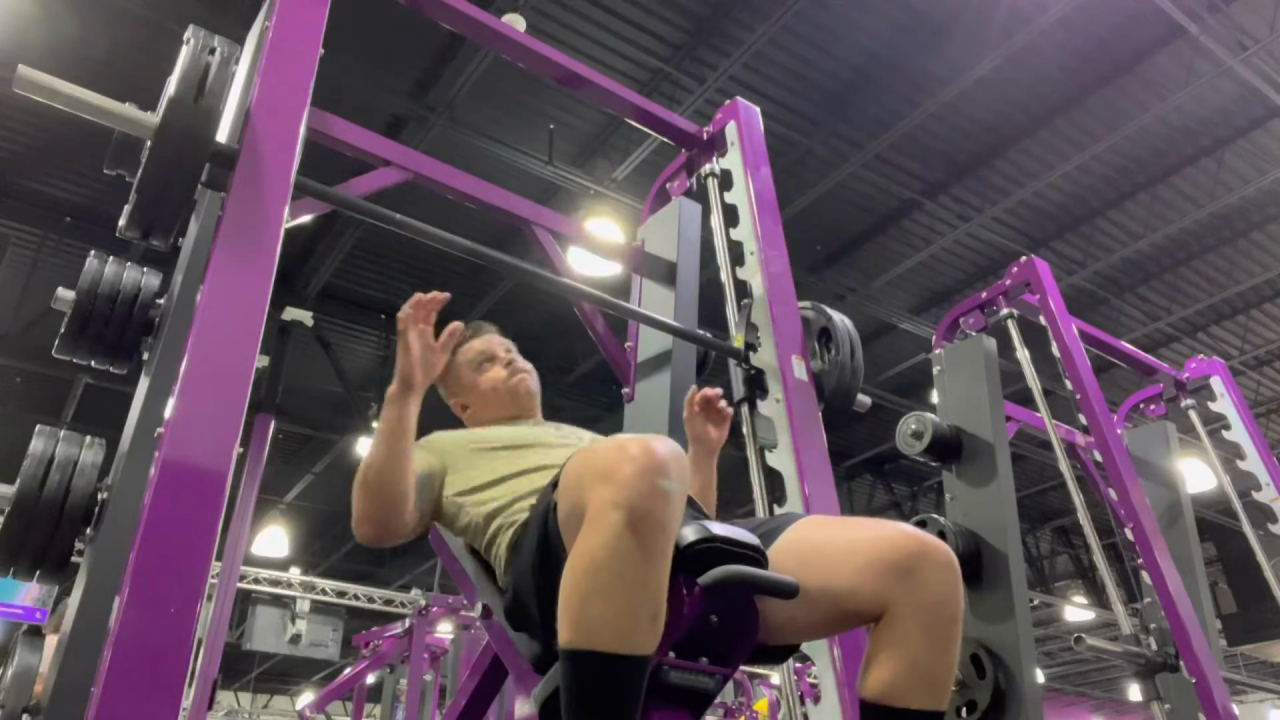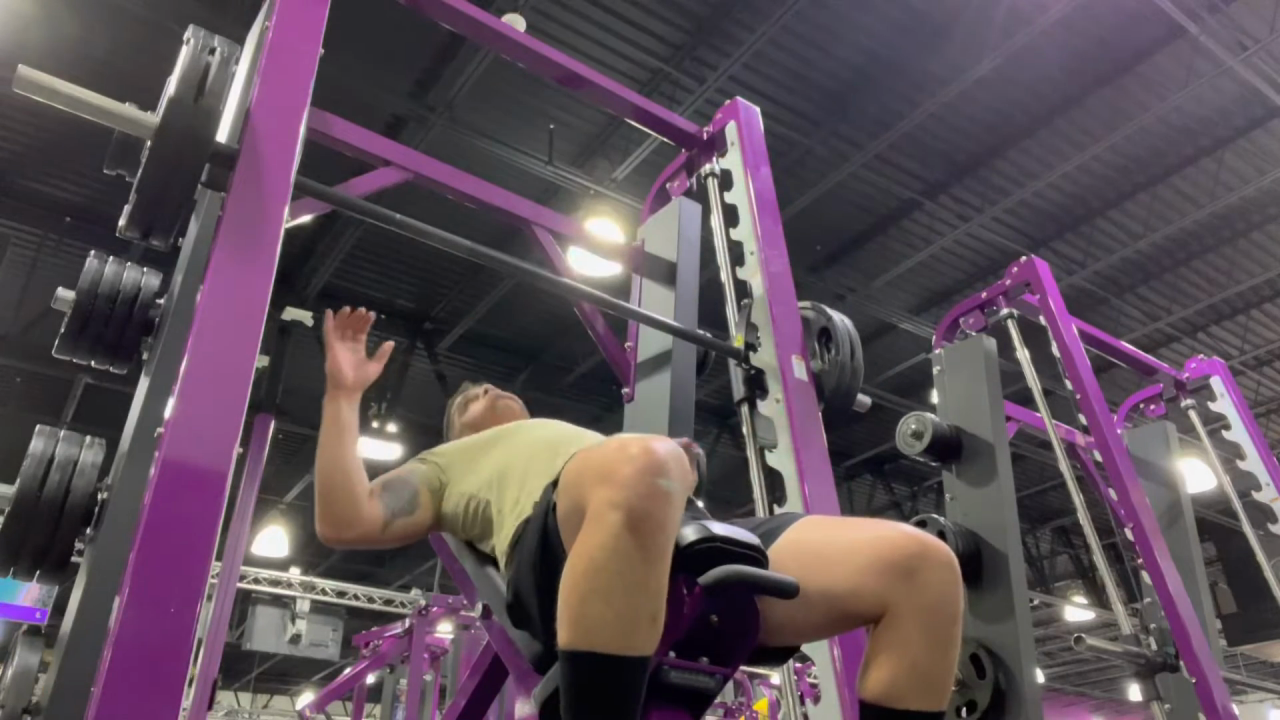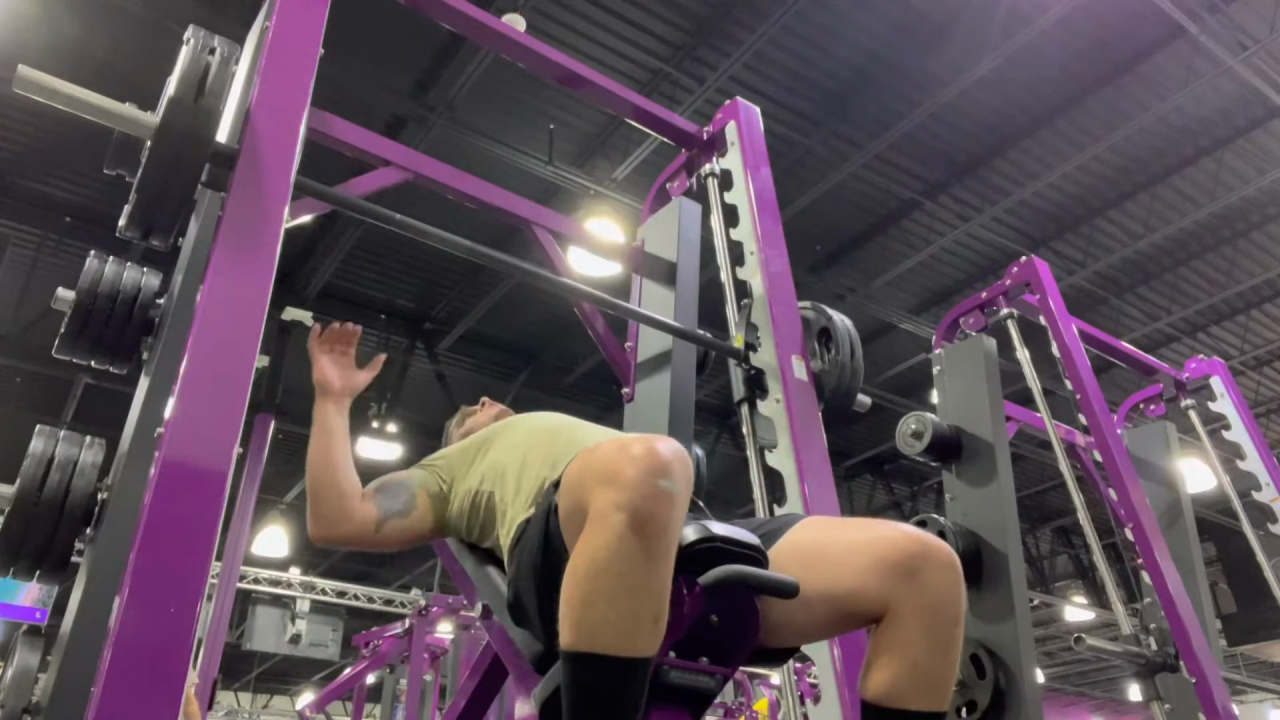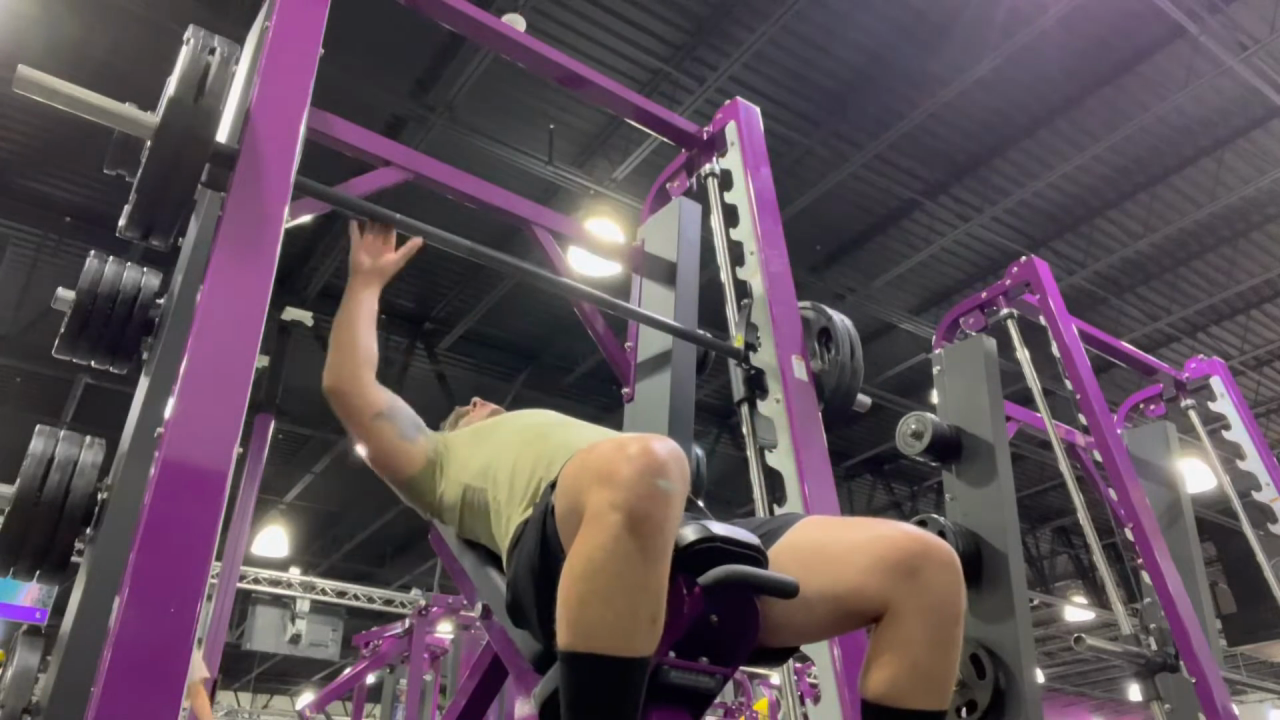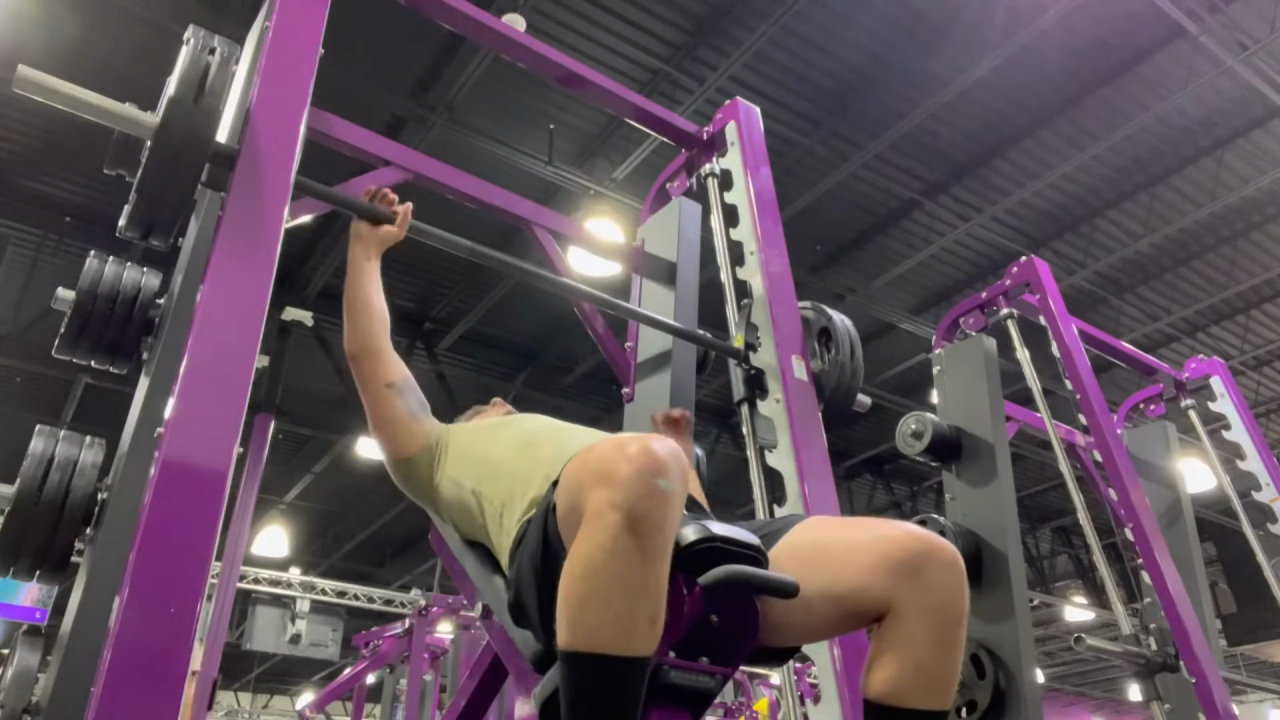
dt=0.3s
person 1, frame 1
left shoulder: (600, 441)
right shoulder: (447, 452)
right elbow: (377, 525)
left wrist: (704, 454)
right wrist: (407, 389)
right hip: (558, 555)
left knee: (923, 564)
right knee: (643, 466)
person 1, frame 2
left shoulder: (583, 440)
right shoulder: (448, 467)
right elbow: (342, 522)
left wrist: (678, 482)
right wrist: (343, 392)
right hip: (568, 550)
left knee: (923, 565)
right knee: (642, 464)
person 1, frame 3
right shoulder: (451, 472)
right elbow: (334, 520)
right wrist: (334, 398)
right hip: (564, 556)
left knee: (924, 566)
right knee: (646, 464)
person 1, frame 4
right shoulder: (442, 460)
right elbow: (347, 387)
right wrist: (366, 281)
right hip: (571, 548)
left knee: (924, 565)
right knee: (643, 467)
person 1, frame 5
left shoulder: (570, 442)
right shoulder: (438, 453)
right elbow: (369, 354)
left wrist: (681, 449)
right wrist: (366, 250)
left hip: (684, 541)
right hip: (561, 549)
left knee: (926, 564)
right knee: (641, 469)
